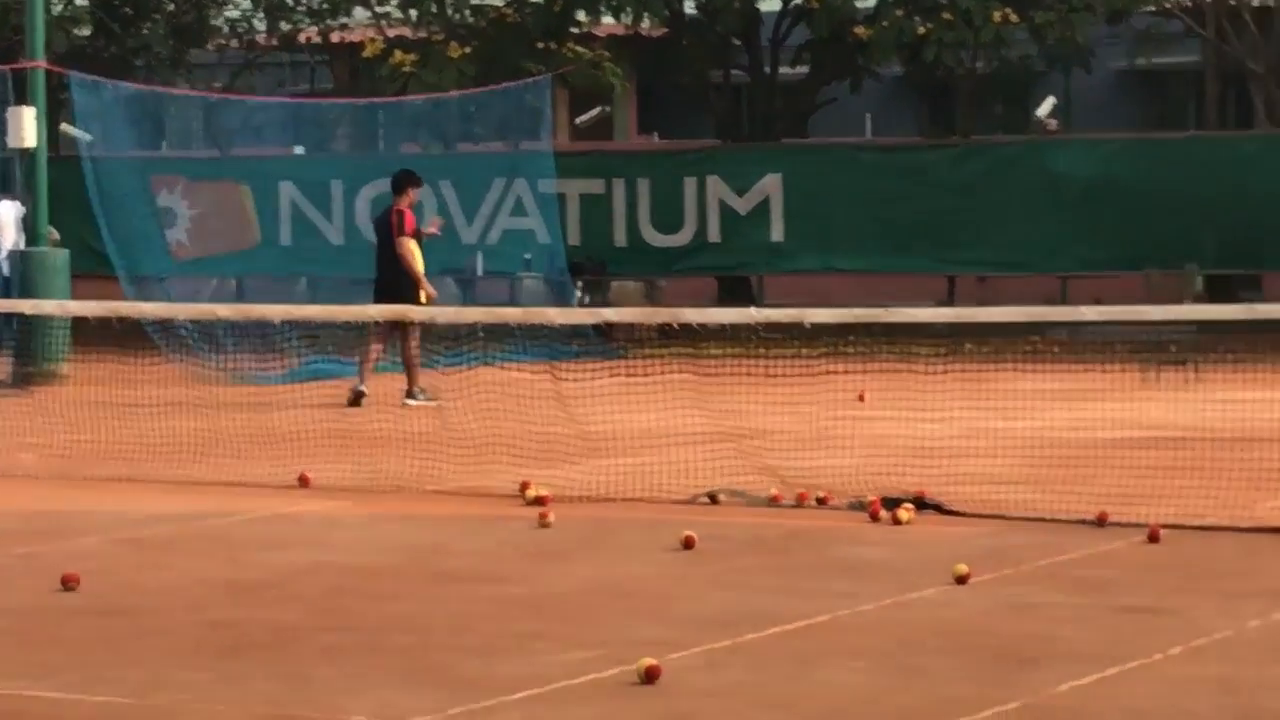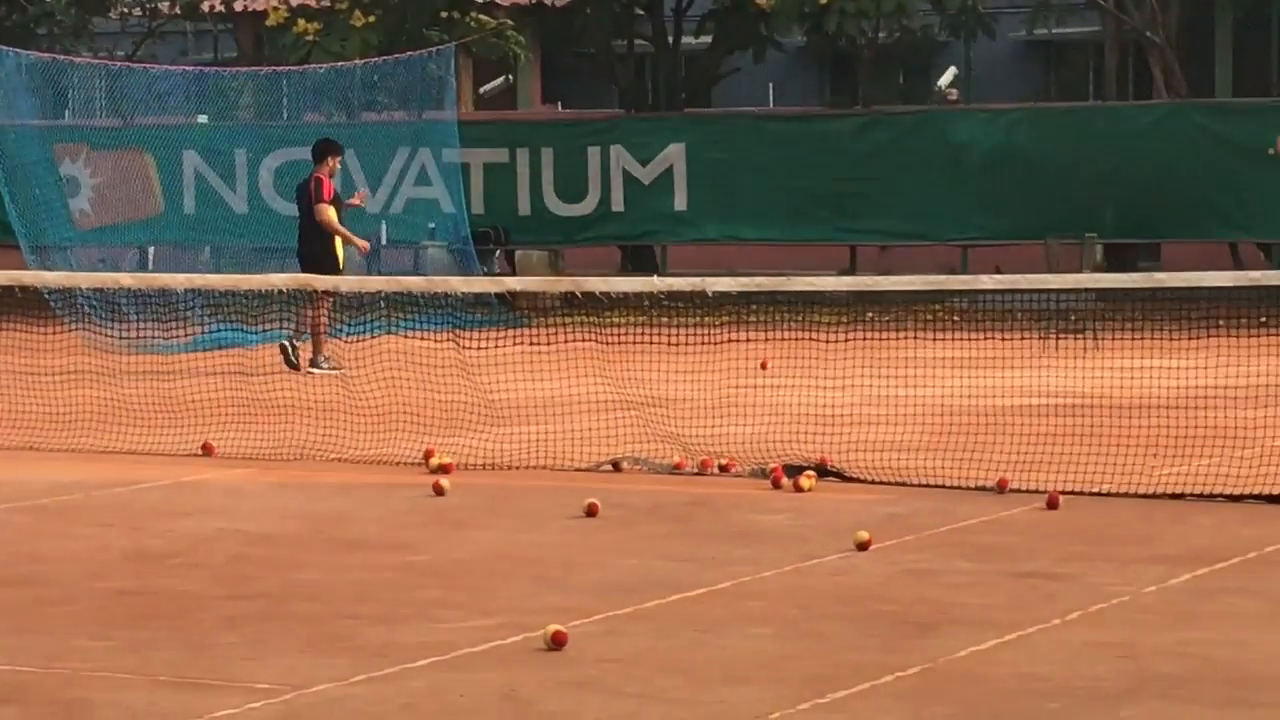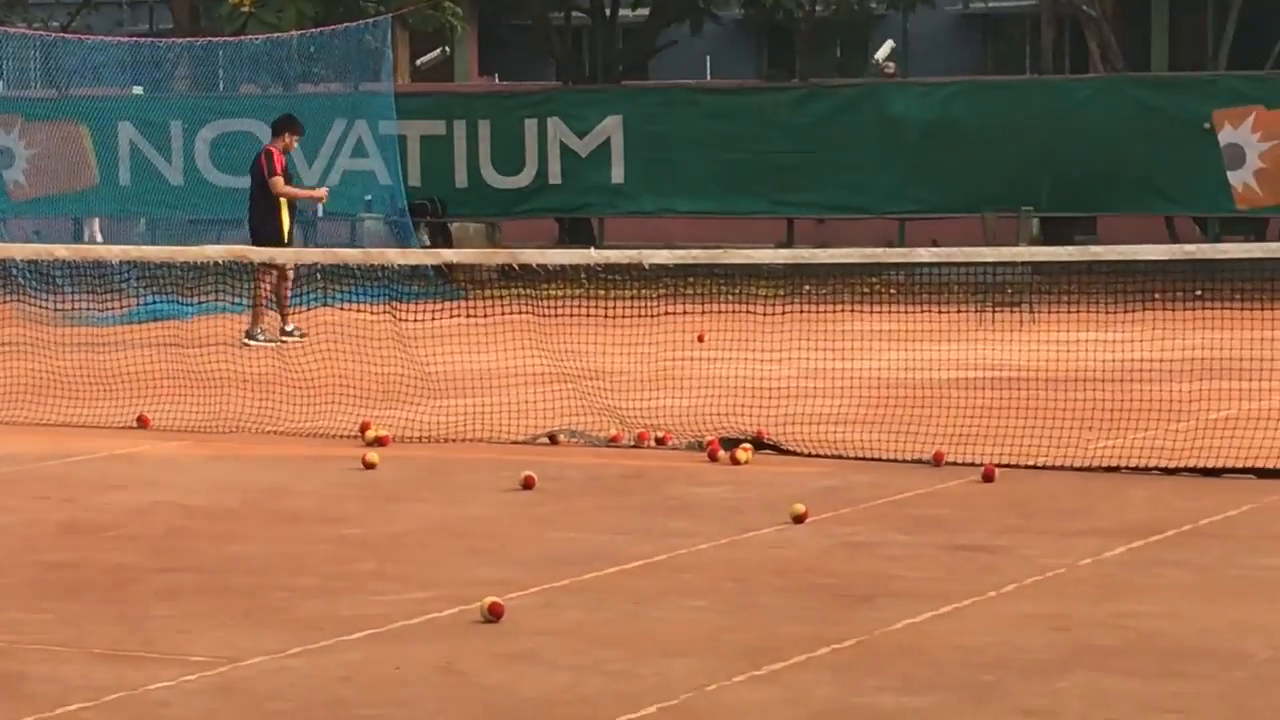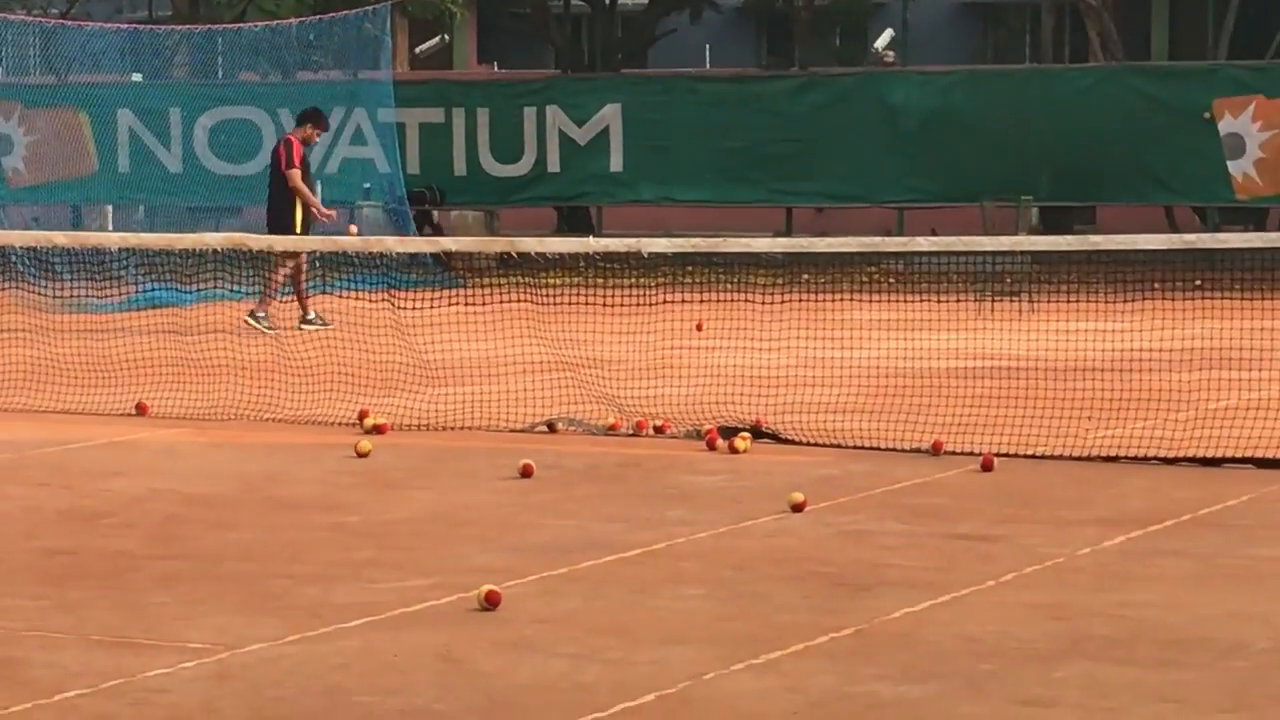
dt=0.2s
person 1, frame 1
left shoulder: (382, 217)
right shoulder: (404, 214)
right elbow: (403, 252)
left wrist: (423, 232)
right wrist: (424, 283)
left hip: (385, 285)
right hip: (405, 286)
left knee: (378, 335)
right knee: (410, 335)
left ankle: (361, 383)
right ankle: (413, 391)
person 1, frame 2
left shoulder: (306, 183)
right shoulder: (322, 182)
right elbow: (323, 218)
left wrist: (346, 204)
right wrist: (353, 239)
left hip: (309, 251)
right hip: (324, 253)
left knee: (316, 302)
right knee: (322, 303)
left ankle: (293, 342)
right ankle: (318, 359)
person 1, frame 3
left shoulder: (267, 156)
right shoulder: (272, 155)
right elbow: (278, 188)
left wrist: (305, 193)
right wrist: (311, 194)
left hip: (272, 226)
right hip: (271, 228)
left knee: (284, 274)
right knee: (267, 275)
left ankle: (287, 327)
right ankle: (254, 331)
person 1, frame 4
left shoulder: (292, 146)
right shoulder: (291, 144)
right elbow: (295, 183)
left wrist: (312, 208)
right wrist: (320, 208)
left hip: (291, 216)
right hip: (288, 217)
left knee: (297, 264)
right knee: (285, 264)
left ankle: (307, 315)
right ankle: (258, 312)
